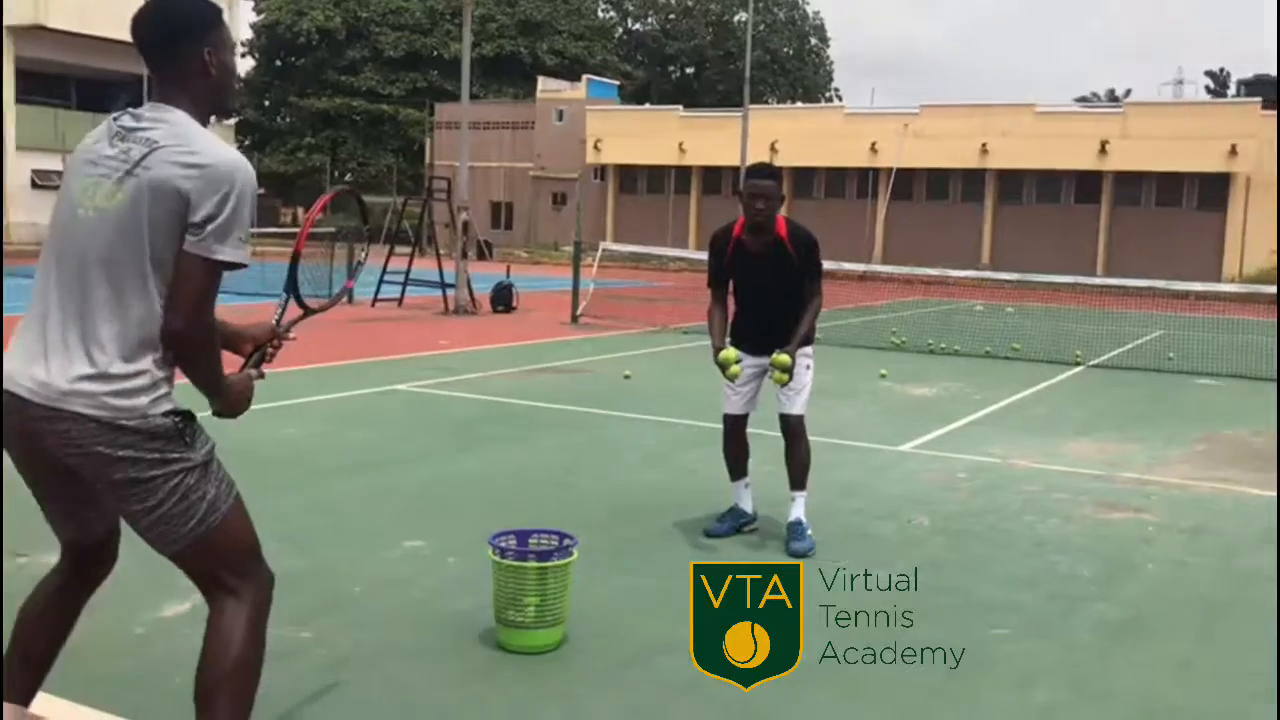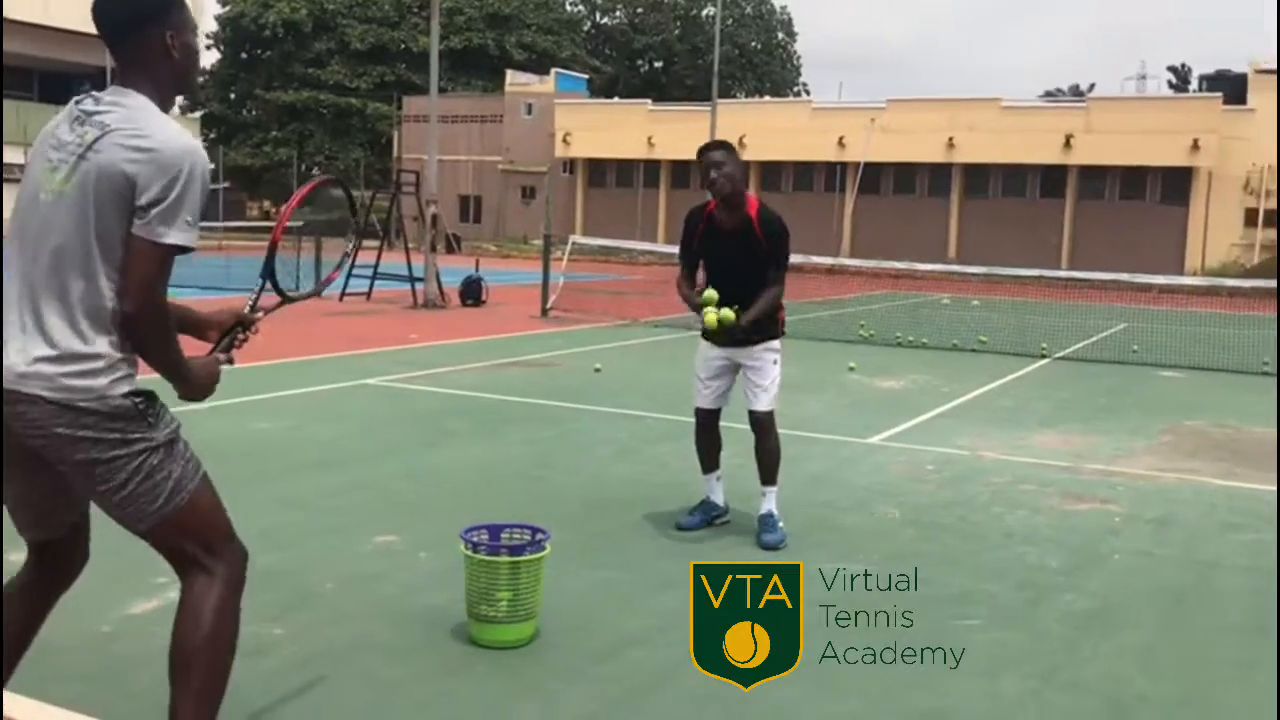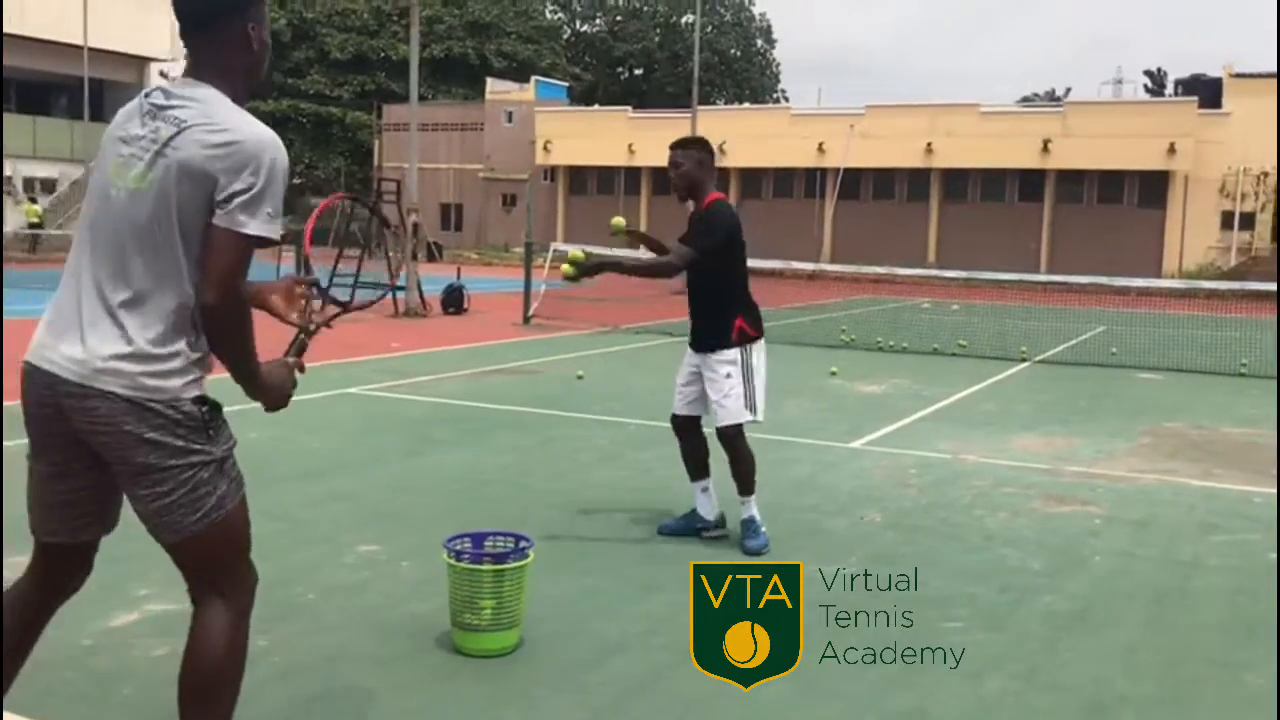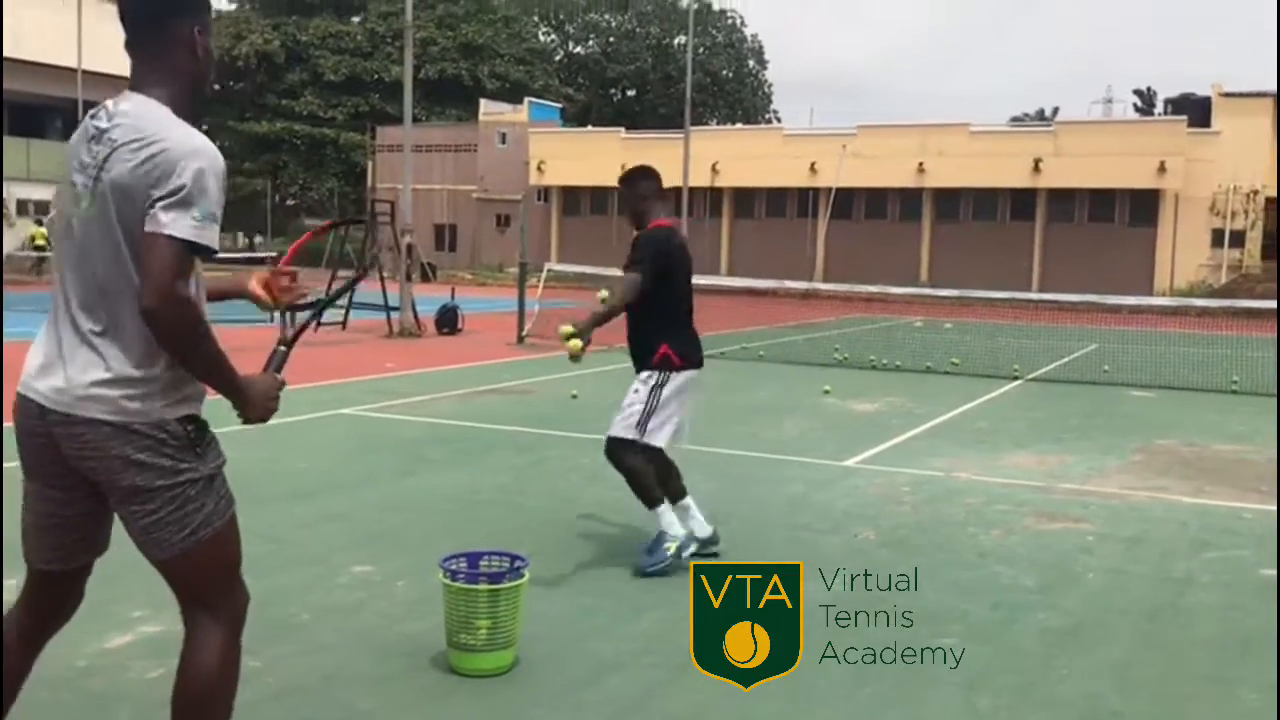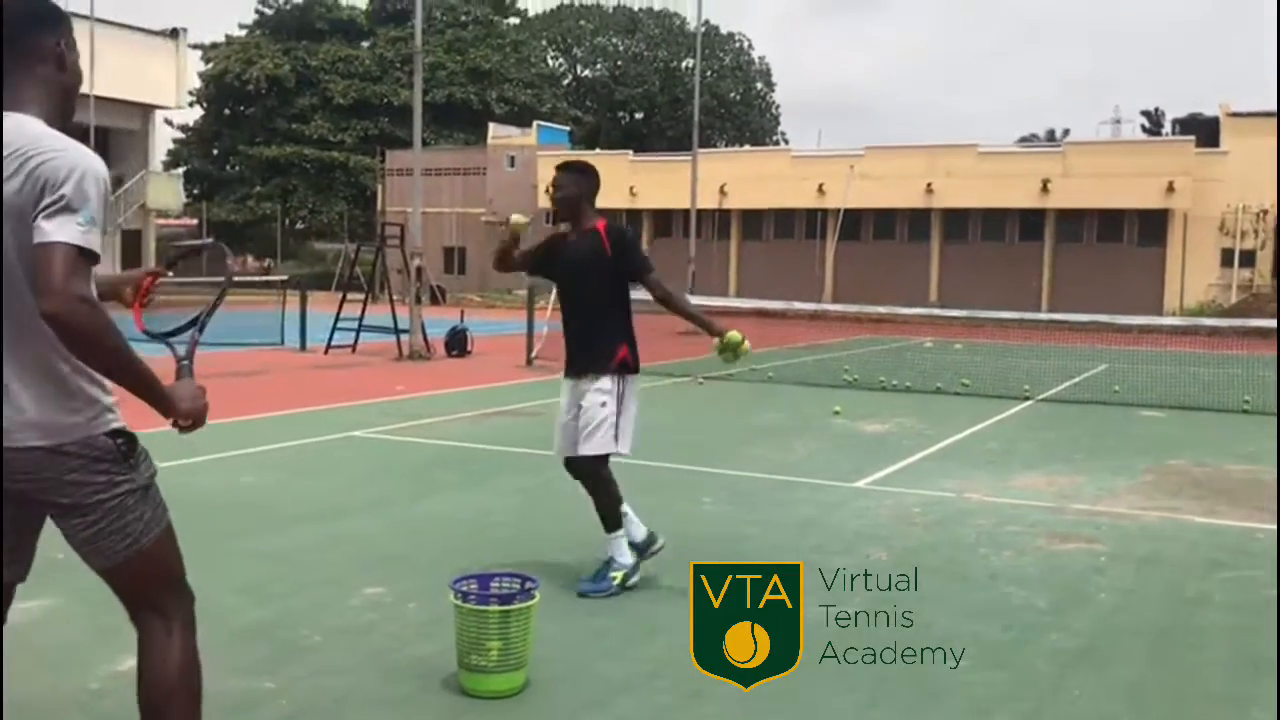
dt=0.5s
person 1, frame 1
left shoulder: (102, 140)
right shoulder: (219, 167)
right elbow: (181, 323)
left wrist: (230, 335)
right wrist: (222, 390)
right hip: (116, 414)
left knee: (85, 560)
right knee: (242, 585)
person 1, frame 2
left shoulder: (69, 123)
right shoulder: (171, 150)
right elbow: (136, 306)
left wrist: (196, 321)
right wrist: (184, 374)
right hip: (83, 395)
right knee: (217, 562)
person 1, frame 3
left shoulder: (134, 115)
right shoulder: (250, 144)
right elbow: (214, 298)
left wrist: (260, 295)
right wrist: (256, 378)
right hip: (146, 396)
right knee: (226, 588)
person 1, frame 4
left shoulder: (92, 132)
right shoulder: (186, 151)
right elbow: (159, 302)
left wrist: (237, 286)
right wrist: (239, 389)
right hip: (134, 419)
right knee: (217, 608)
person 1, frame 5
right shoulder: (67, 163)
right elbow: (61, 305)
left wrist: (101, 287)
right wrist: (164, 396)
right hip: (69, 439)
right knee: (166, 613)
person 2, frame 1
left shoulder: (801, 240)
right shoulder: (723, 241)
left elbow: (814, 297)
right elbow: (718, 300)
left wrist: (795, 345)
right wrist: (718, 345)
left hip: (791, 345)
right hip: (744, 344)
left knee: (792, 423)
right knee: (732, 421)
left ankle: (798, 517)
right ankle: (742, 507)
person 2, frame 2
left shoulder: (769, 223)
right shoulder: (697, 220)
left elbow: (776, 286)
right elbow: (686, 274)
left wrist: (745, 320)
right wrist: (692, 298)
left hip: (760, 336)
right hip: (714, 335)
left knee: (762, 419)
right knee: (705, 415)
left ankle: (769, 510)
right ankle: (714, 500)
person 2, frame 3
left shoulder: (716, 215)
right shoulder: (704, 215)
left elbow: (671, 266)
right elbow: (681, 259)
left wrist: (606, 263)
right wrist: (644, 239)
left hip: (733, 341)
right hip: (704, 340)
left knee: (730, 431)
right knee: (684, 422)
left ankle: (751, 518)
right ankle: (707, 512)
person 2, frame 4
left shoulder: (651, 240)
right shoulder: (669, 239)
left elbow: (628, 293)
left wrist: (587, 326)
right wrist: (616, 302)
left hip: (666, 362)
right hip: (671, 360)
left knee: (620, 447)
right knee: (645, 448)
left ankle: (672, 532)
right ankle: (696, 531)
person 2, frame 5
left shoulder: (615, 239)
right shoulder: (556, 246)
left elbow: (659, 290)
right elbow: (503, 264)
left wrist: (710, 327)
right wrist: (509, 243)
left hip: (610, 370)
right hip: (576, 372)
left knee: (593, 463)
right knee: (573, 462)
left ankle: (624, 561)
right ankle: (638, 535)
